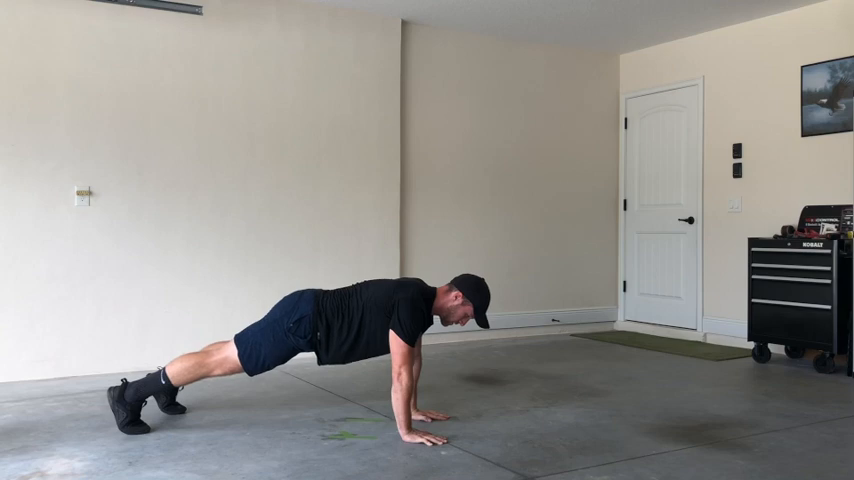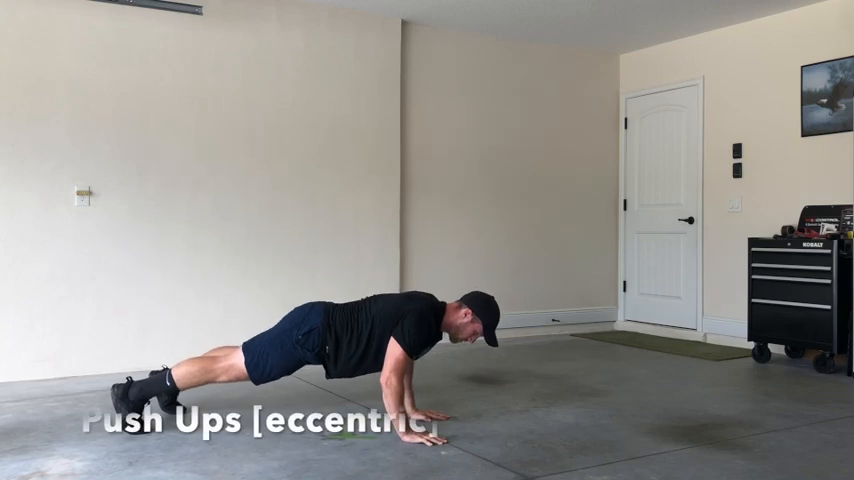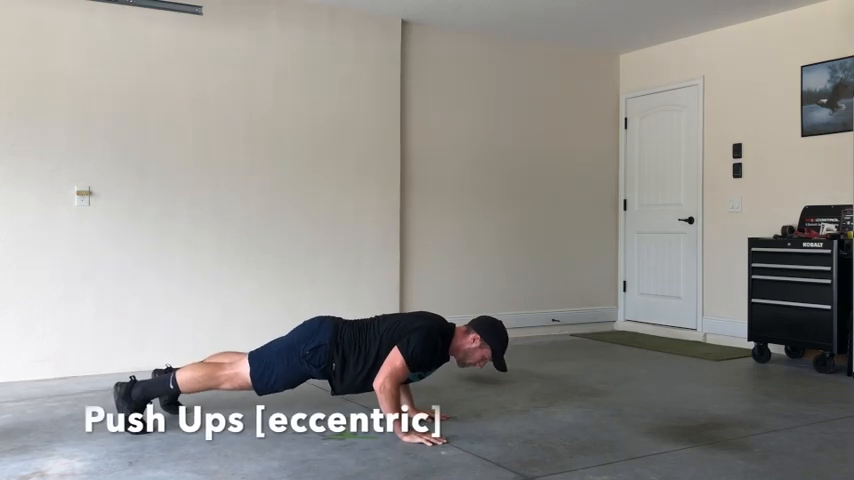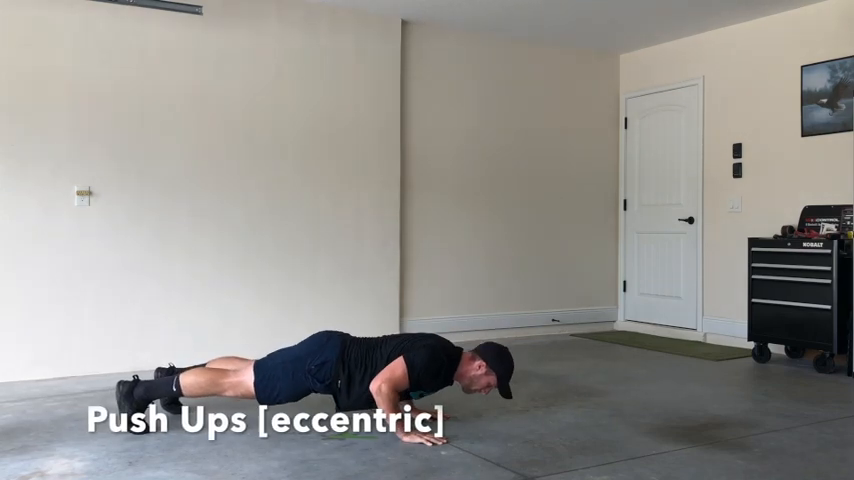
dt=0.7s
person 1, frame 1
left shoulder: (419, 300)
right shoulder: (412, 305)
left elbow: (413, 357)
right elbow: (401, 372)
left wrist: (414, 408)
right wrist: (406, 430)
left hip: (307, 317)
right hip: (304, 321)
left knee: (231, 352)
right knee: (222, 361)
left ankle: (165, 387)
right ankle: (131, 394)
person 1, frame 2
left shoulder: (427, 312)
right shoulder: (422, 320)
left elbow: (403, 359)
right elbow: (390, 377)
left wrist: (412, 409)
right wrist: (404, 430)
left hip: (317, 329)
right hip: (313, 333)
left knee: (238, 357)
right knee: (227, 367)
left ankle: (164, 384)
right ankle: (134, 392)
person 1, frame 3
left shoulder: (436, 333)
right shoulder: (429, 339)
left elbow: (398, 365)
right elbow: (383, 381)
left wrist: (411, 409)
right wrist: (403, 431)
left hip: (325, 342)
right hip: (320, 348)
left knee: (243, 364)
right knee: (231, 376)
left ankle: (169, 377)
right ankle: (138, 391)
person 1, frame 4
left shoulder: (443, 356)
right shoulder: (436, 360)
right elbow: (380, 386)
left wrist: (413, 408)
right wrist: (403, 431)
left hip: (331, 356)
right hip: (325, 362)
left knee: (246, 369)
right knee: (234, 384)
left ankle: (172, 375)
right ankle: (138, 391)
